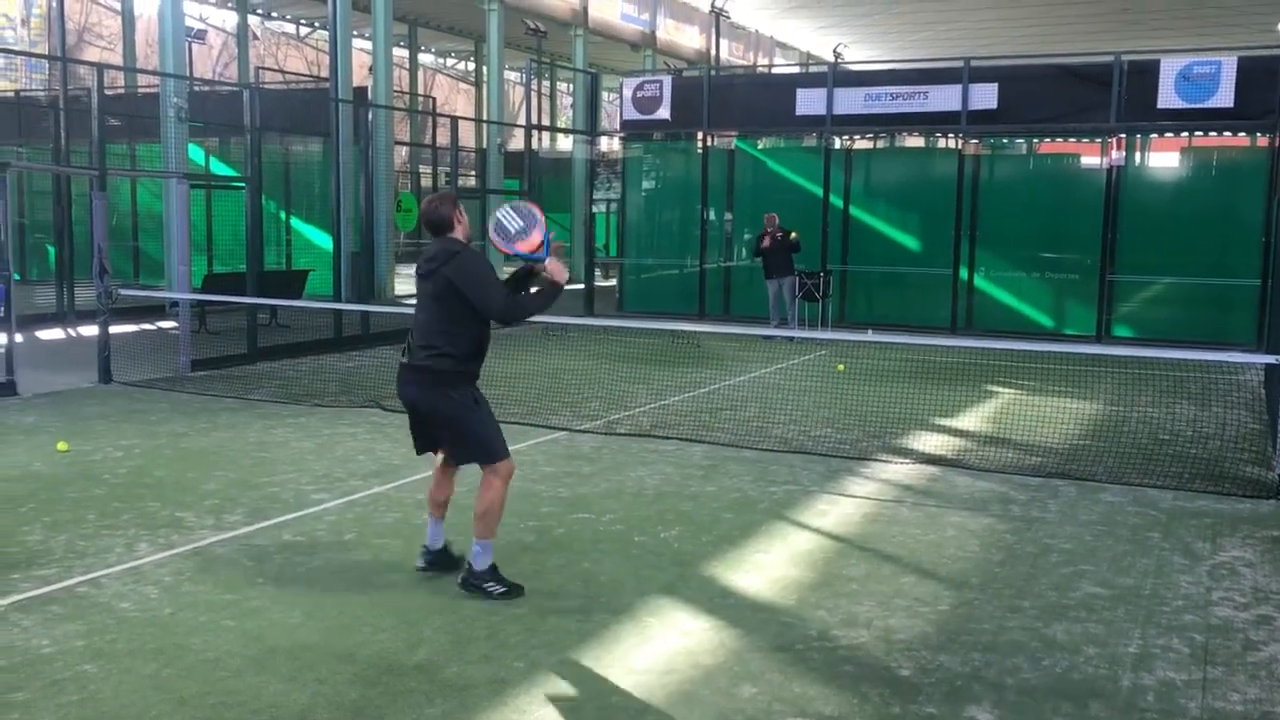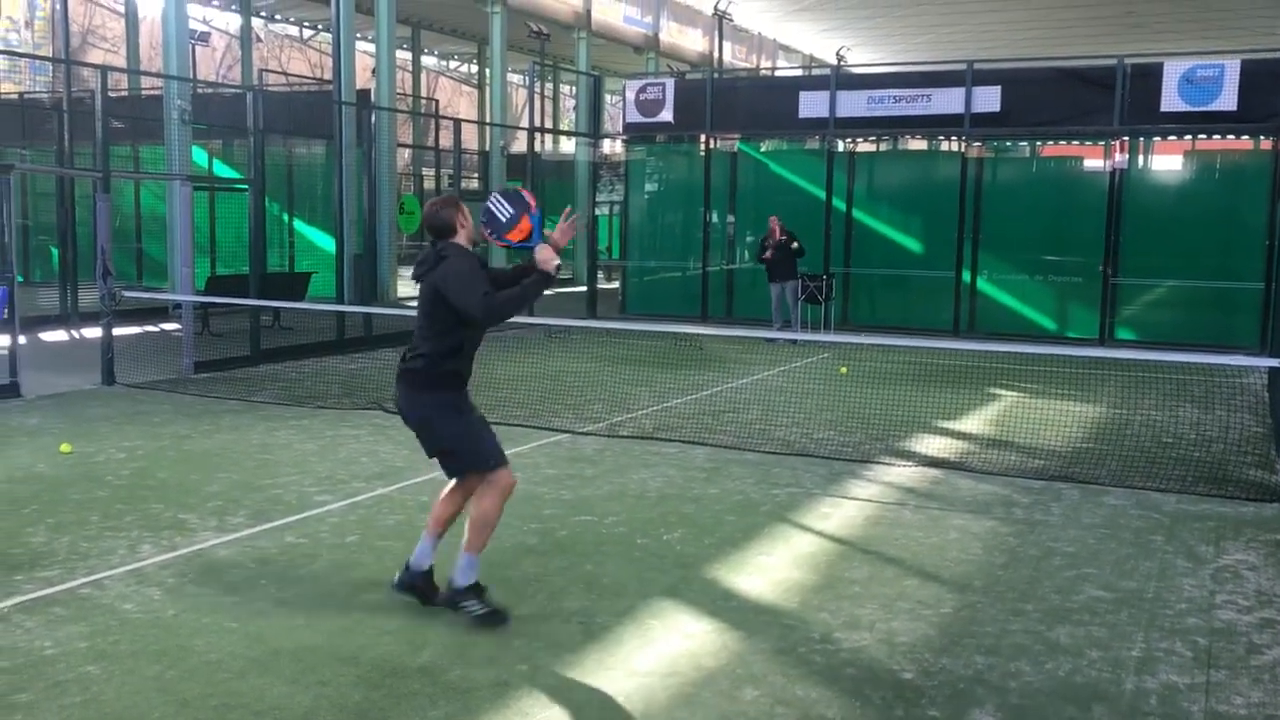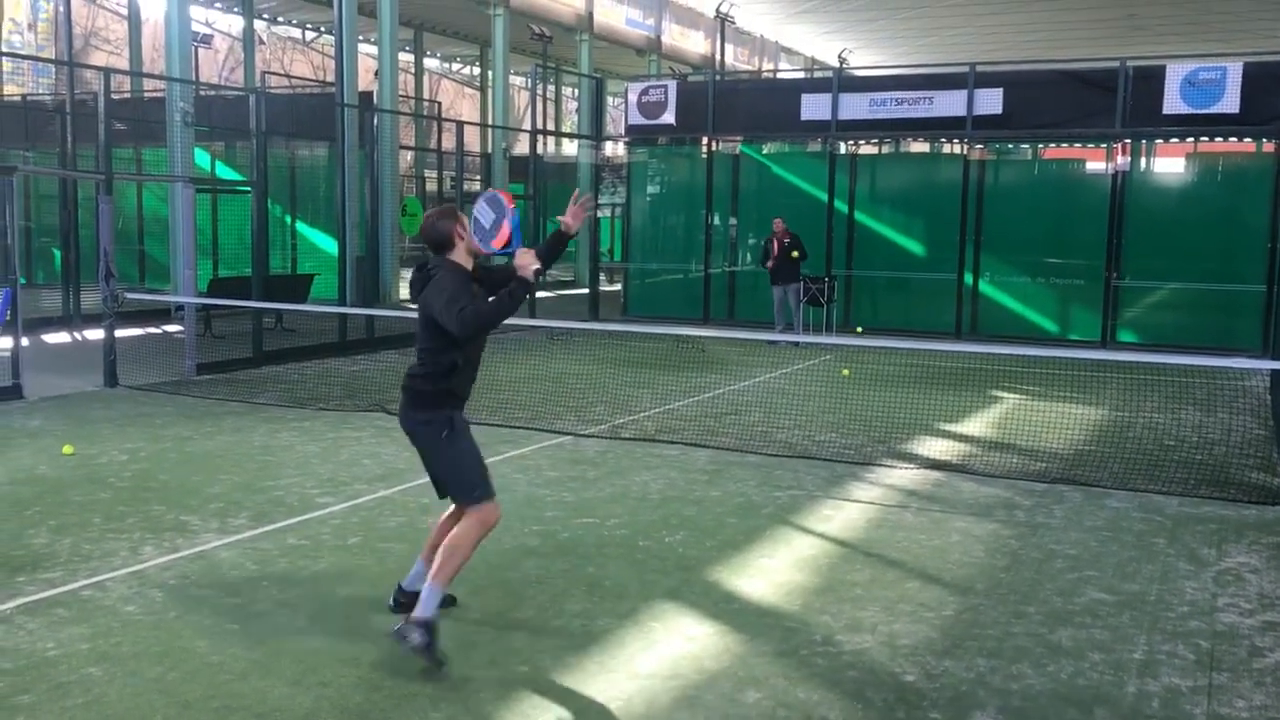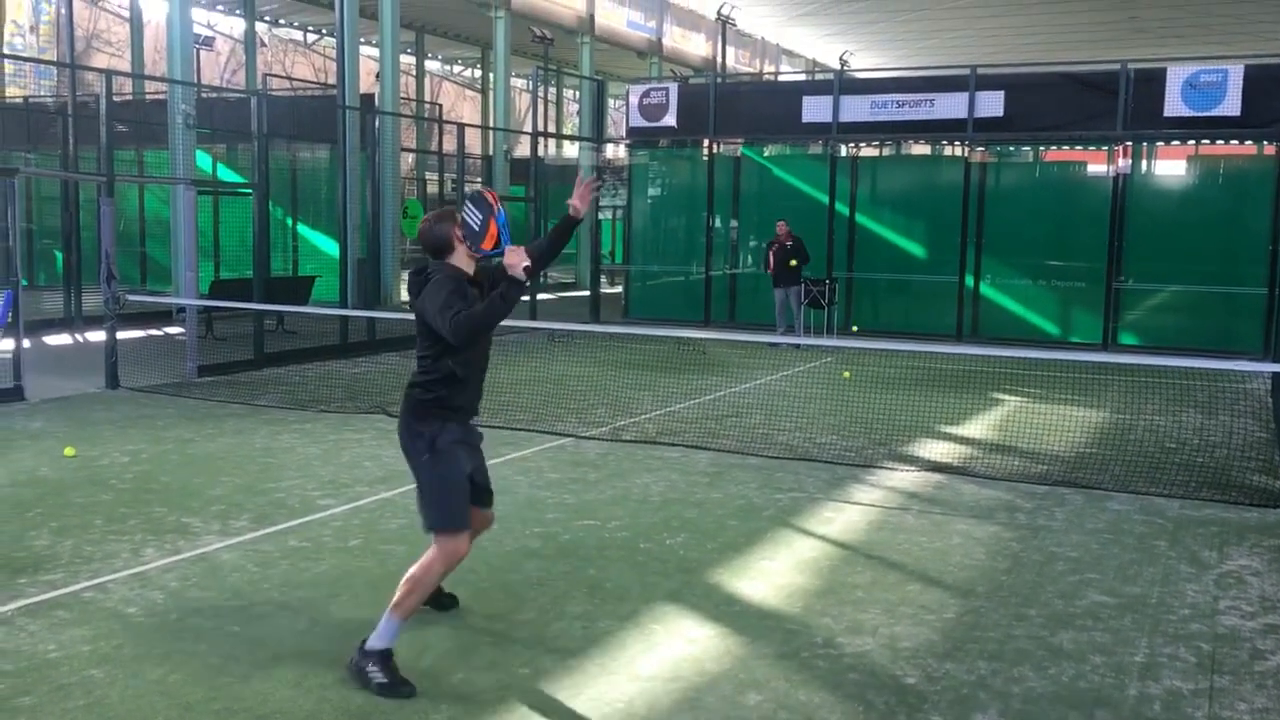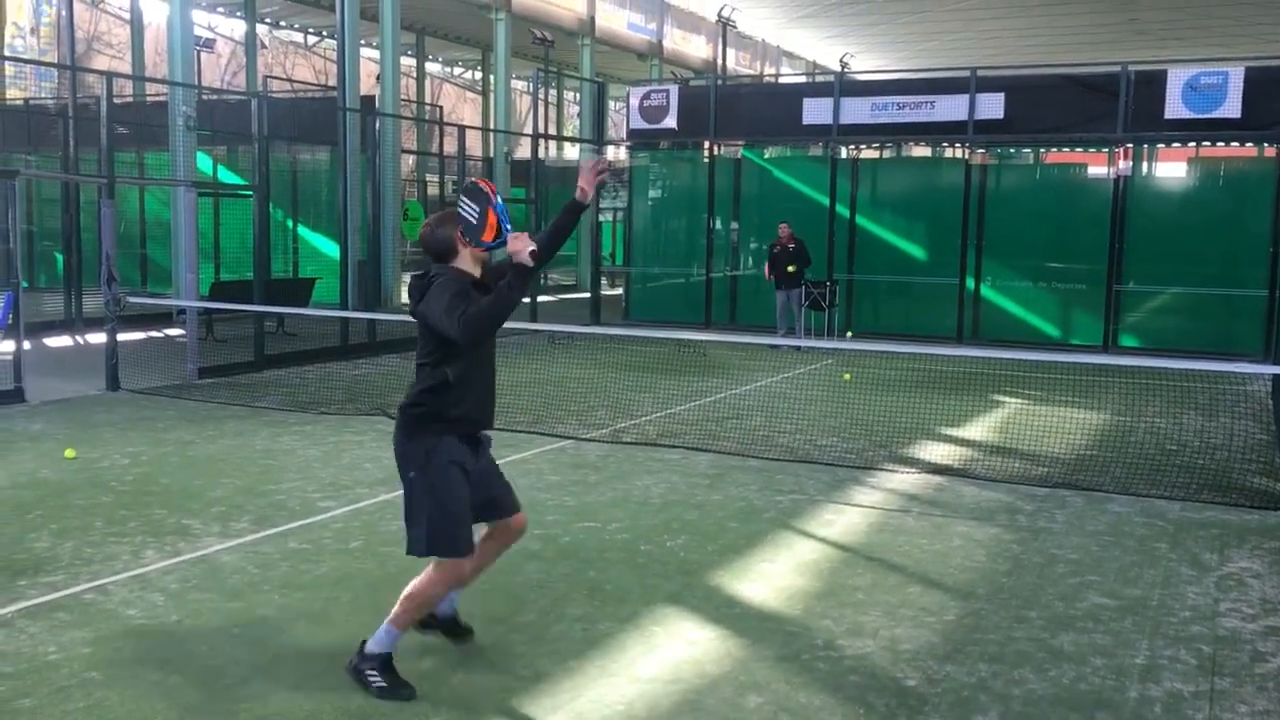
dt=0.1s
person 1, frame 1
left shoulder: (440, 262)
right shoulder: (465, 259)
left elbow: (496, 296)
right elbow: (505, 312)
left wrist: (532, 271)
right wrist: (552, 286)
left hip: (416, 381)
right hip: (448, 384)
left knee: (449, 460)
right knee: (498, 468)
left ankle: (434, 547)
right ankle: (481, 568)
person 1, frame 2
left shoulder: (451, 264)
right shoulder: (456, 264)
left elbow: (502, 285)
right elbow: (488, 310)
left wrist: (548, 250)
right wrist: (541, 276)
left hip: (418, 387)
right hip: (436, 391)
left knee: (468, 479)
right knee: (498, 480)
left ankle: (417, 570)
right ankle: (463, 583)
person 1, frame 3
left shoulder: (467, 277)
right shoulder: (445, 284)
left elbow: (530, 264)
right elbow: (470, 324)
left wrist: (565, 232)
right wrist: (519, 282)
left hip: (440, 409)
right hip: (432, 412)
left knee: (469, 506)
right knee: (482, 513)
left ankle: (413, 589)
right ankle: (420, 620)
person 1, frame 4
left shoulder: (473, 279)
right shoulder: (442, 286)
left elbow: (527, 262)
right elbow: (463, 328)
left wrist: (572, 215)
right wrist: (511, 280)
left hip: (451, 421)
right hip: (431, 424)
left knee: (479, 517)
right knee: (452, 544)
left ankle: (423, 590)
right ankle: (374, 649)
person 1, frame 5
left shoulder: (477, 281)
right shoulder: (445, 289)
left elbow: (536, 252)
right elbow: (473, 330)
left wrist: (579, 201)
right wrist: (517, 271)
left hip: (461, 438)
right hip: (429, 441)
left knee: (510, 524)
right knee: (457, 563)
left ankle: (440, 607)
right ankle: (374, 653)
